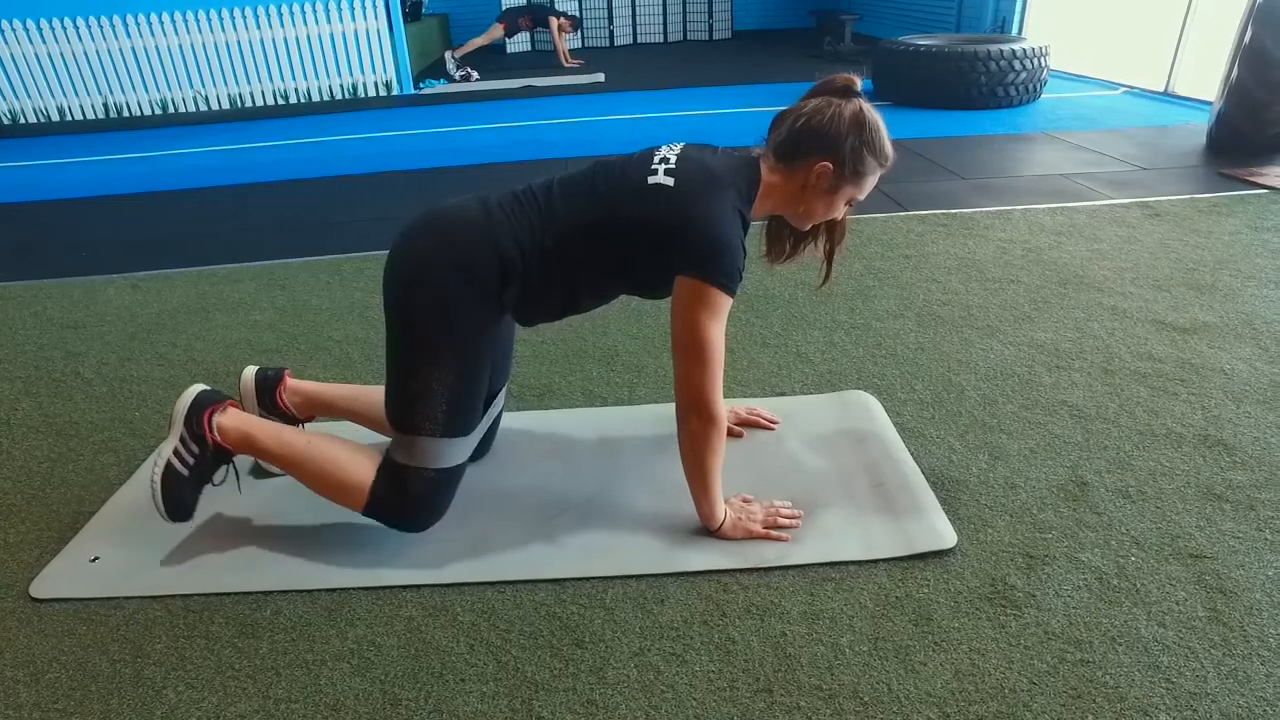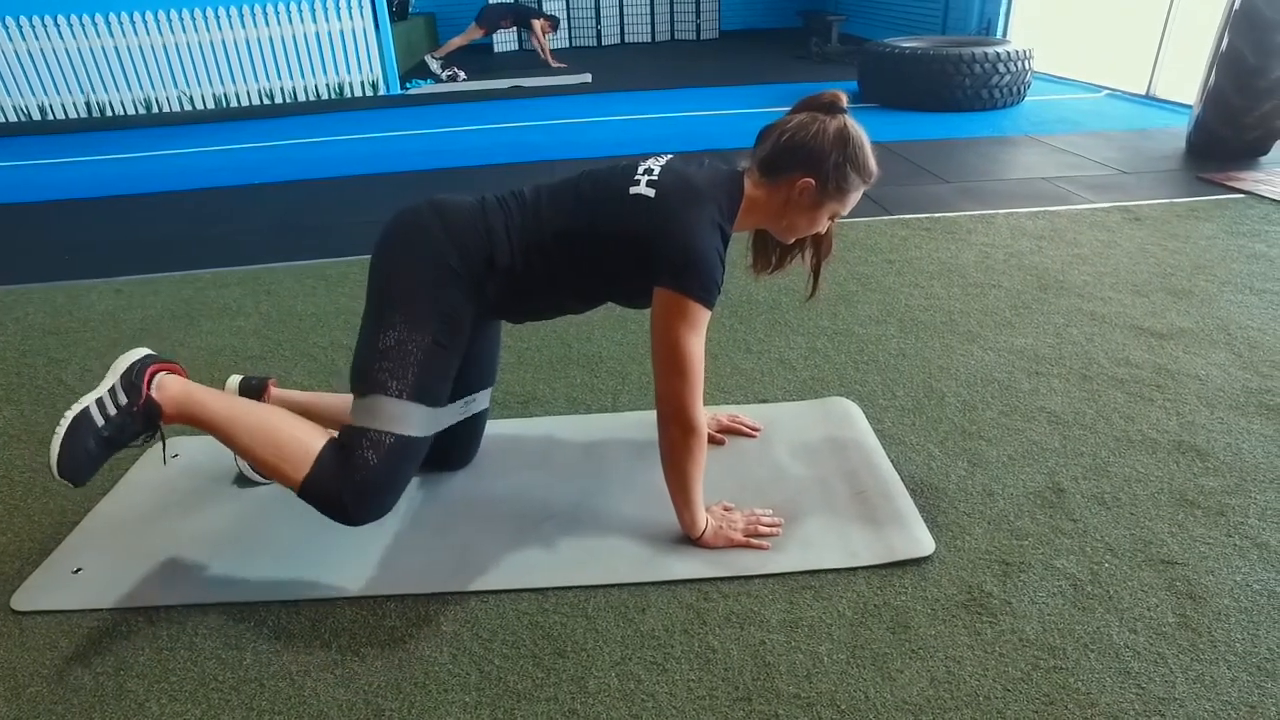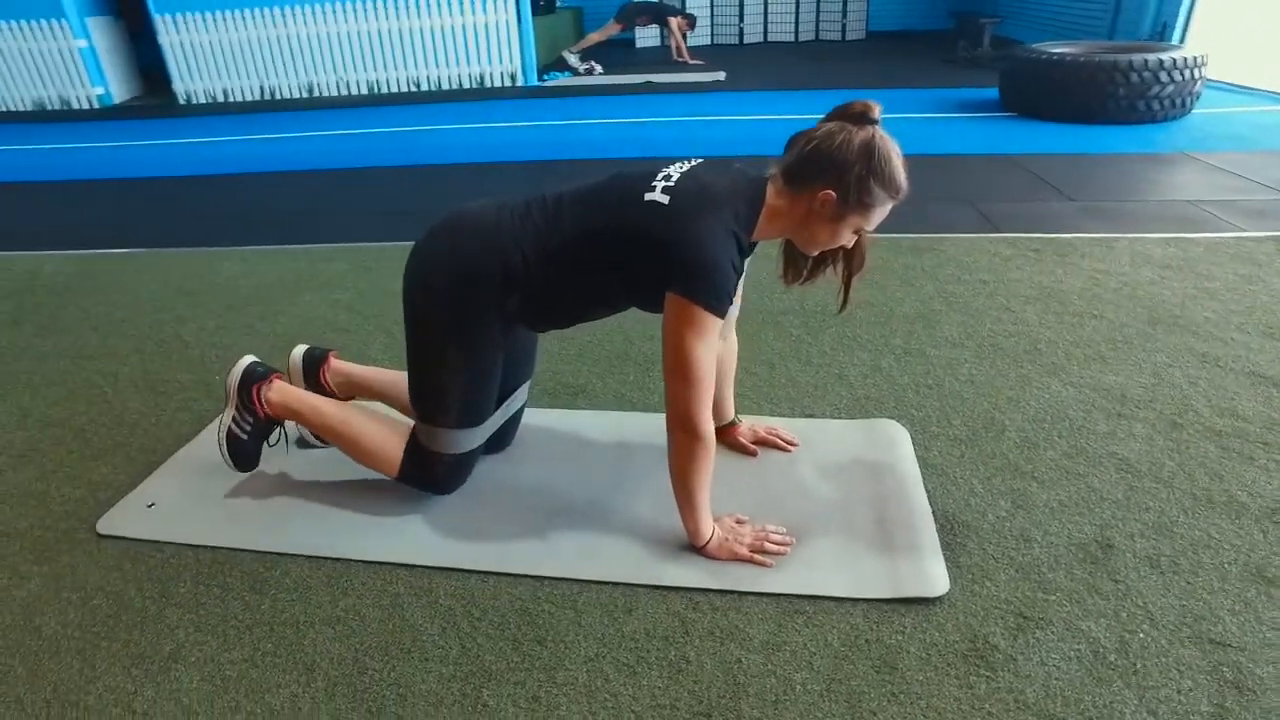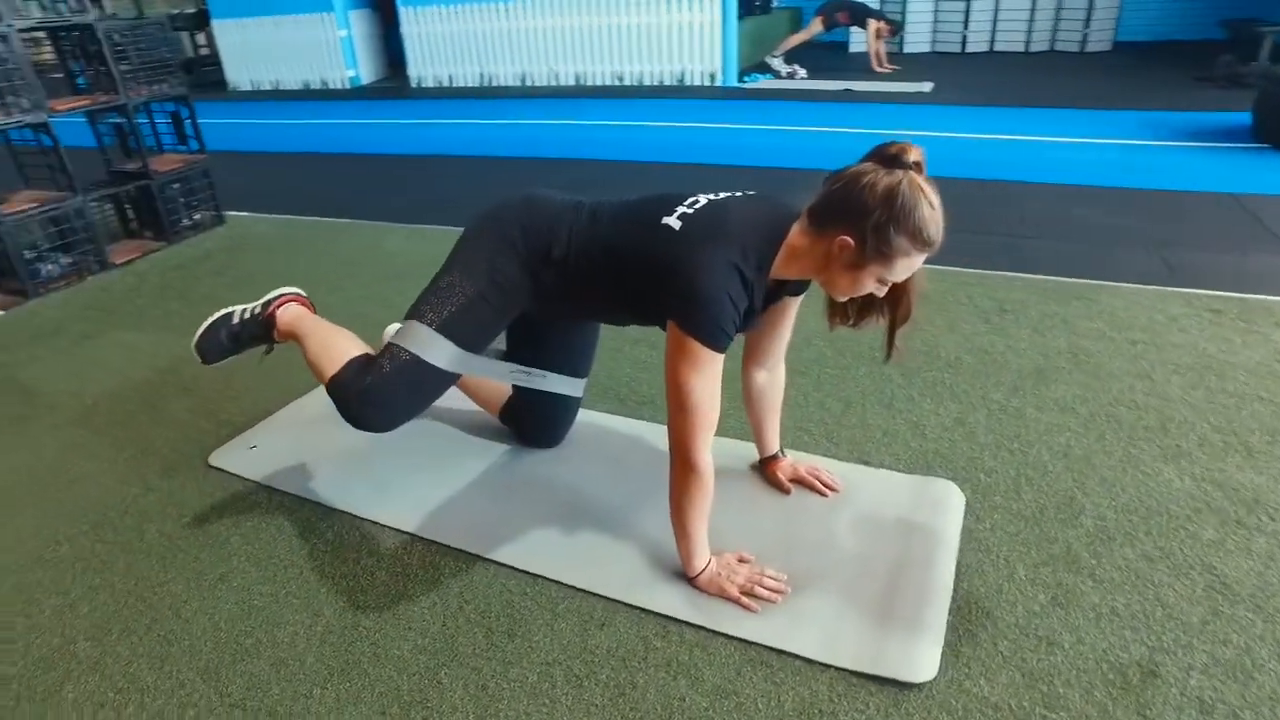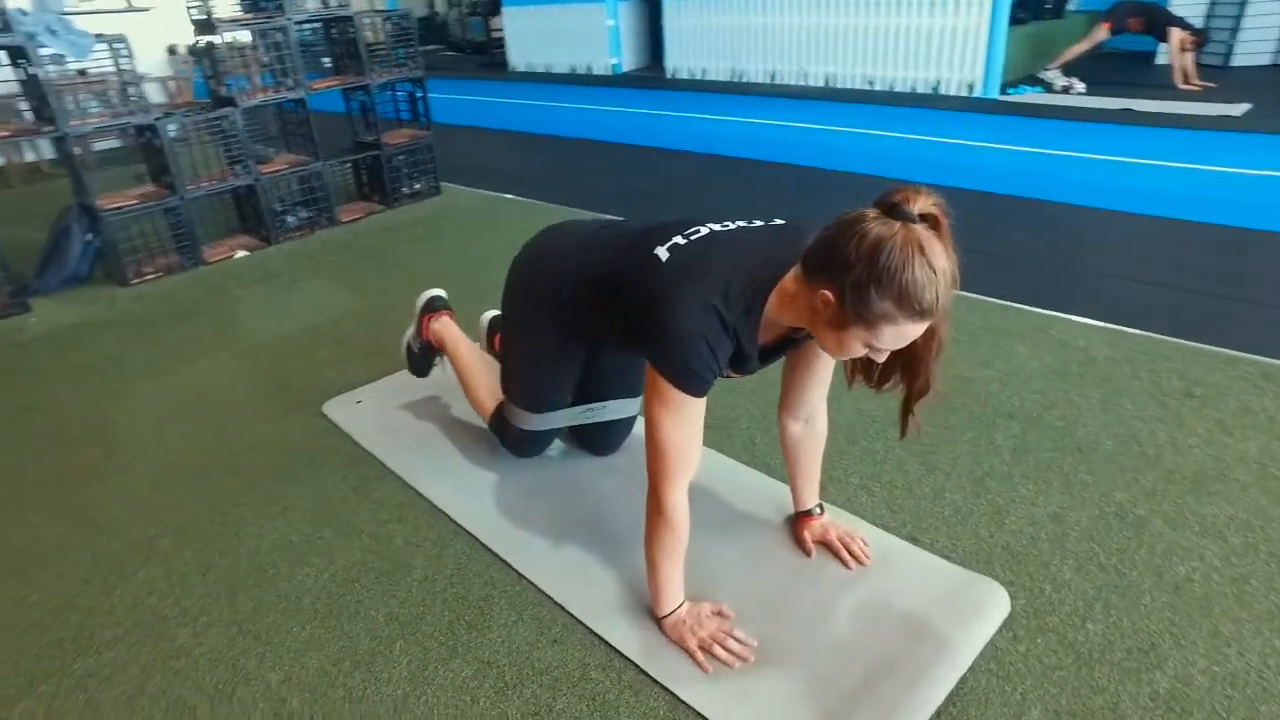
dt=1s
person 1, frame 1
left shoulder: (725, 172)
right shoulder: (714, 225)
right elbow: (697, 403)
left wrist: (712, 410)
right wrist: (715, 514)
left hip: (467, 257)
right hip: (453, 275)
left knee: (472, 435)
right knee: (413, 499)
left ankle: (284, 394)
right ankle: (223, 424)
person 1, frame 2
left shoulder: (709, 186)
right shoulder: (696, 237)
right elbow: (677, 413)
left wrist: (693, 418)
right wrist: (697, 522)
left hip: (457, 258)
right hip: (437, 269)
left knee: (453, 448)
right knee: (360, 485)
left ankle: (263, 397)
right ankle: (162, 390)
person 1, frame 3
left shoulder: (743, 197)
right shoulder: (706, 240)
left elbow: (720, 332)
right elbow: (687, 420)
left wrist: (730, 423)
right wrist: (704, 533)
left hip: (500, 266)
right hip: (463, 277)
left knee: (493, 434)
right knee: (440, 468)
left ankle: (326, 372)
right ankle: (272, 395)
person 1, frame 4
left shoulder: (791, 245)
right shoulder: (715, 276)
left elbow: (764, 365)
right elbow: (691, 449)
left wrist: (771, 454)
right wrist: (700, 565)
left hip: (563, 274)
right hip: (516, 252)
left knee: (541, 430)
right knee: (374, 400)
left ankle: (434, 356)
right ankle: (286, 317)
person 1, frame 5
left shoulder: (821, 275)
right shoulder: (699, 317)
left elbow: (802, 415)
right elbow: (669, 488)
left wrist: (808, 512)
right wrist: (672, 609)
left hip: (611, 288)
right hip: (551, 285)
left knee: (599, 440)
right knee: (525, 436)
left ankle: (505, 339)
right ankle: (438, 324)
